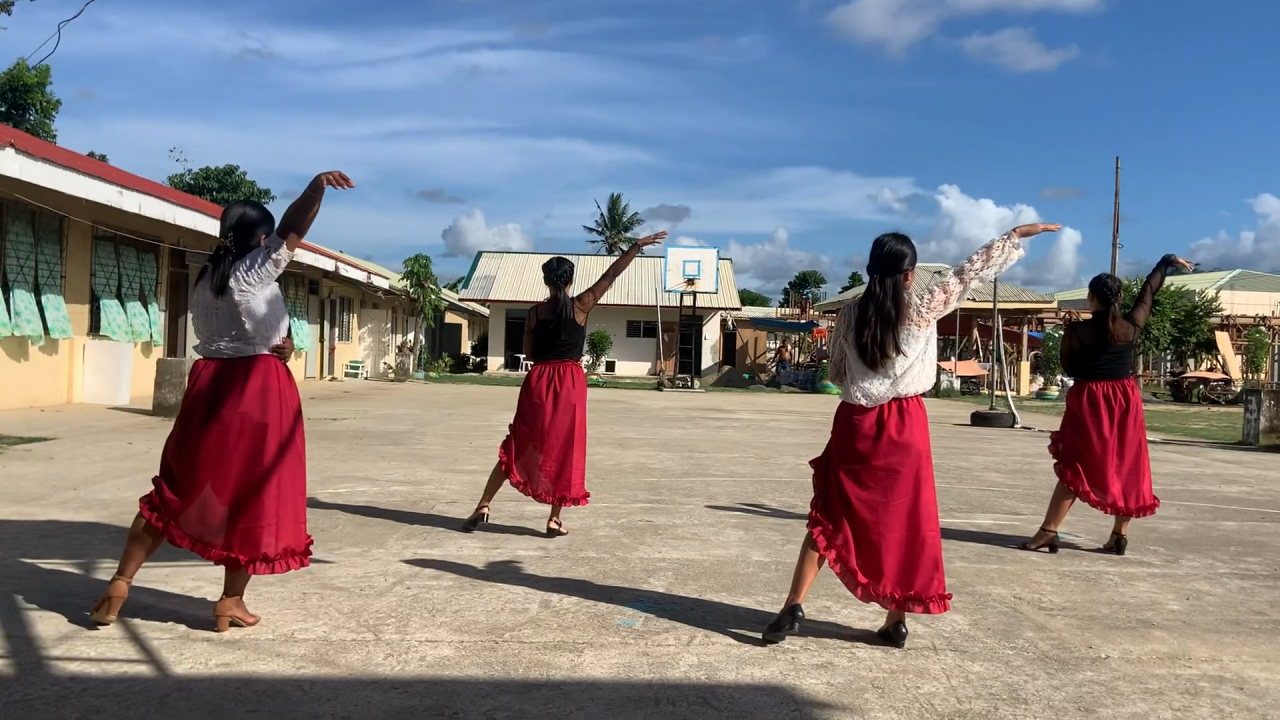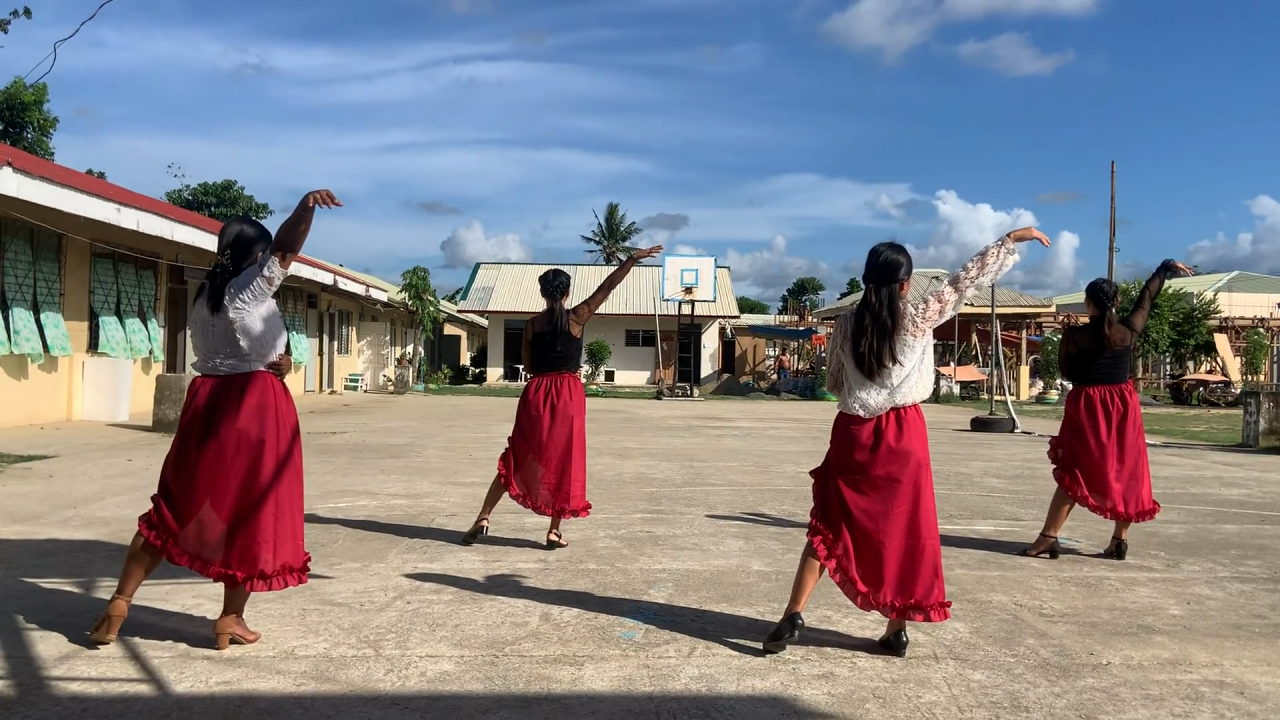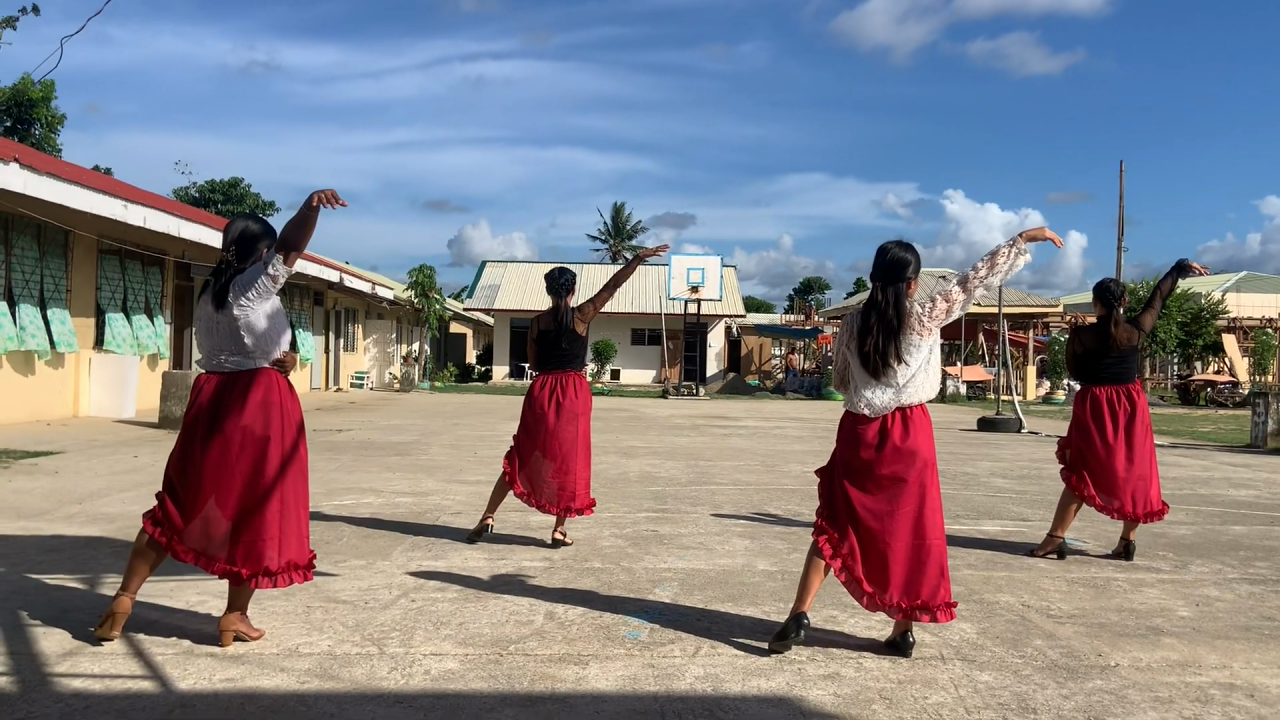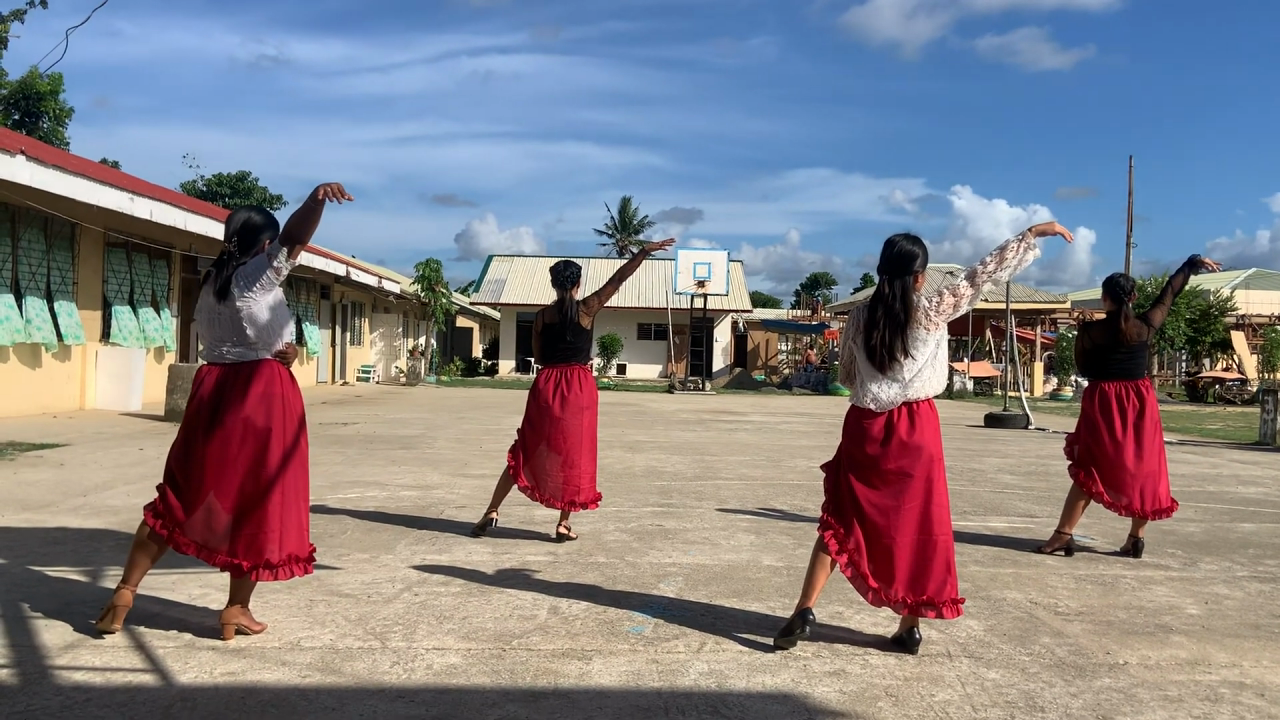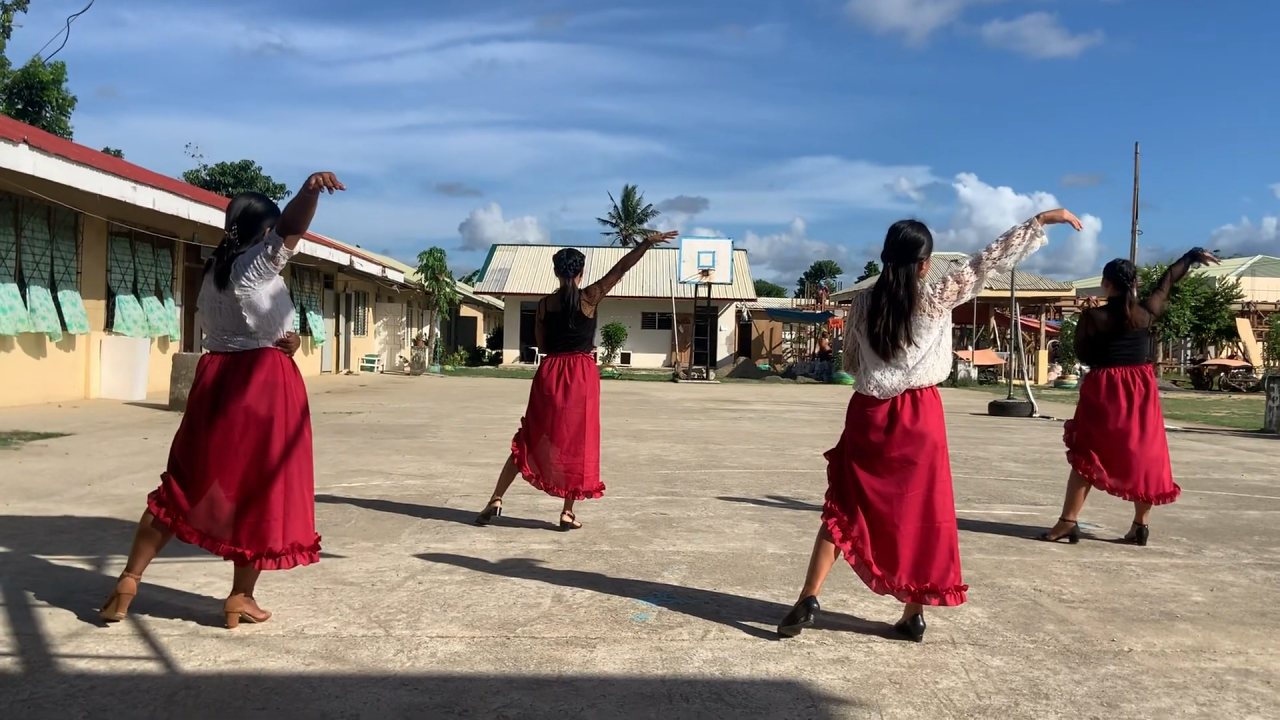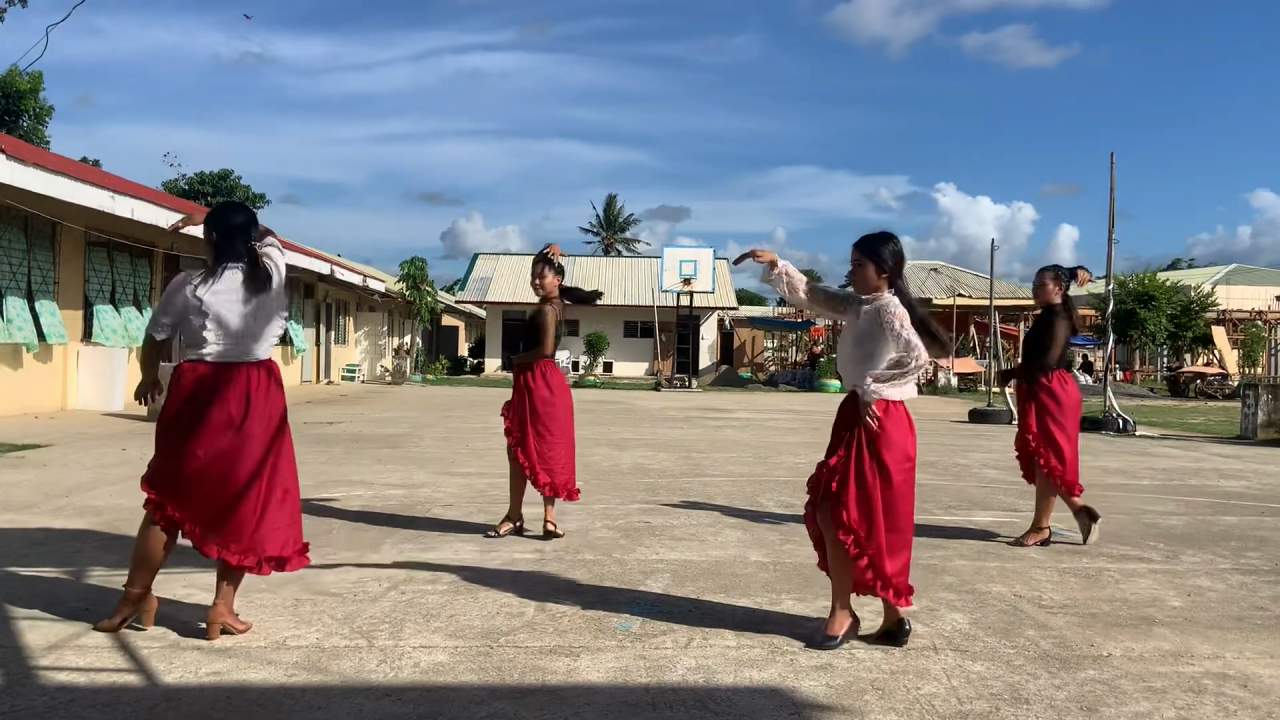
dt=0.7s
person 1, frame 1
left shoulder: (207, 280)
right shoulder: (253, 273)
right elbow: (292, 232)
left wrist: (275, 345)
right wrist: (316, 187)
left hip: (211, 388)
right hip: (257, 391)
left knee: (178, 489)
right knee: (251, 496)
left ankle: (119, 583)
right ankle: (231, 602)
person 1, frame 2
left shoulder: (206, 296)
right shoulder: (249, 289)
right elbow: (286, 250)
left wrist: (274, 362)
right wrist: (305, 207)
left hip: (209, 404)
right hip: (253, 408)
left knee: (177, 508)
right knee: (251, 514)
left ankle: (120, 601)
right ankle: (231, 619)
person 1, frame 3
left shoulder: (210, 292)
right shoulder: (255, 285)
right elbow: (291, 248)
left wrist: (278, 358)
right wrist: (311, 206)
left hip: (214, 401)
right hip: (258, 405)
left knee: (182, 504)
right knee: (255, 510)
left ankle: (124, 598)
right ankle: (235, 616)
person 1, frame 4
left shoulder: (211, 284)
right shoulder: (257, 276)
right elbow: (295, 240)
left wrist: (279, 350)
right wrist: (317, 199)
left hip: (213, 392)
right hip: (259, 396)
left knee: (181, 496)
right knee: (256, 502)
left ankle: (124, 591)
right ankle: (237, 609)
person 1, frame 5
left shoulder: (214, 271)
right shoulder: (257, 264)
right elbow: (291, 228)
left wrist: (281, 337)
right wrist: (310, 189)
left hip: (218, 381)
right hip: (263, 387)
left knee: (185, 486)
right knee: (261, 492)
left ankle: (129, 580)
right ankle: (241, 597)
person 1, frame 6
left shoulder: (189, 285)
right shoulder: (273, 272)
left elbow: (153, 343)
right elbow: (262, 239)
left wrist: (149, 379)
right wrist: (204, 218)
left hip: (200, 394)
right hip: (259, 394)
left knee: (167, 499)
right knee: (243, 502)
left ankle: (137, 598)
right ankle: (223, 605)
person 2, frame 1
left shoulder: (850, 313)
right shoulder: (921, 308)
left elbow: (836, 373)
right elbow: (972, 270)
right wrist: (1018, 234)
left hip: (856, 422)
right hip: (904, 423)
left knee: (830, 518)
right knee: (903, 520)
left ankle: (793, 608)
right ankle: (896, 620)
person 2, frame 2
left shoulder: (847, 323)
right shoulder: (917, 317)
left elbow: (833, 383)
right elbow: (967, 278)
right wrist: (1013, 238)
left hip: (853, 432)
right hip: (902, 433)
left knee: (829, 526)
right knee: (903, 530)
left ankle: (792, 617)
right ankle: (895, 630)
person 2, frame 3
left shoulder: (853, 322)
right shoulder: (923, 316)
left elbow: (839, 381)
right elbow: (976, 279)
right wrist: (1024, 238)
left hip: (860, 431)
right hip: (908, 432)
left knee: (836, 526)
right knee: (908, 530)
left ankle: (798, 617)
right ankle: (902, 631)
person 2, frame 4
left shoulder: (860, 316)
right shoulder: (931, 311)
left elbow: (846, 375)
right elbow: (985, 273)
right wrist: (1033, 233)
left hip: (865, 425)
right hip: (914, 427)
left knee: (841, 521)
right knee: (915, 526)
left ankle: (804, 611)
right ankle: (908, 626)
person 2, frame 5
left shoulder: (863, 302)
right shoulder: (936, 298)
left elbow: (849, 363)
right elbow: (992, 259)
right wrist: (1041, 220)
left hip: (869, 413)
right hip: (918, 414)
left knee: (844, 509)
right knee: (919, 513)
left ankle: (808, 599)
right ankle: (913, 613)
person 2, frame 6
left shoulder: (889, 309)
right shoulder: (854, 304)
left elbow: (915, 356)
right elbow: (808, 295)
left wrist: (870, 389)
right wrist: (773, 263)
left hip: (874, 418)
right hip: (869, 416)
left knee: (835, 511)
right knee: (872, 520)
left ankle: (843, 613)
right ankle: (893, 615)
person 3, frame 1
left shoulder: (535, 312)
right shoulder: (581, 306)
left elbow: (529, 352)
right elbow: (611, 275)
right wrist: (637, 246)
left hip: (539, 381)
right hip: (570, 382)
left knee: (519, 446)
right knee: (564, 451)
left ankle: (483, 506)
right ankle: (554, 520)
person 3, frame 2
left shoulder: (532, 324)
right shoulder: (576, 318)
left elbow: (528, 365)
right elbow: (607, 287)
right wrist: (633, 259)
left hip: (536, 393)
right hip: (568, 394)
left knee: (518, 459)
right knee: (564, 462)
left ankle: (483, 518)
right ankle: (554, 532)
person 3, frame 3
left shoulder: (537, 322)
right shoulder: (581, 316)
left elbow: (533, 364)
right elbow: (613, 285)
right wrist: (638, 258)
left hip: (542, 391)
right hip: (573, 392)
left knee: (523, 457)
right knee: (568, 460)
left ankle: (488, 517)
right ankle: (559, 529)
person 3, frame 4
left shoulder: (542, 316)
right shoulder: (586, 309)
left elbow: (538, 357)
right elbow: (618, 279)
right wrist: (644, 252)
left hip: (546, 385)
right hip: (579, 386)
left knee: (527, 451)
right knee: (573, 454)
left ankle: (492, 511)
right ankle: (563, 524)
person 3, frame 5
left shoulder: (544, 304)
right shoulder: (589, 298)
left elbow: (541, 345)
right elbow: (621, 269)
right wrist: (647, 242)
left hip: (550, 373)
right hip: (581, 375)
left knee: (529, 440)
right knee: (577, 442)
left ankle: (496, 500)
right ankle: (568, 512)
person 3, frame 6
left shoulder: (547, 308)
right shoulder: (553, 302)
left elbow: (545, 350)
right elbow: (544, 262)
left wrist: (519, 360)
right wrist: (551, 251)
left hip: (535, 381)
right hip: (550, 382)
left knee: (521, 450)
right knee: (547, 449)
left ankle: (514, 517)
right ankle: (550, 519)
person 4, frame 1
left shoulder: (1077, 331)
right shoulder: (1131, 326)
left elbow: (1068, 367)
right elbow: (1148, 292)
right wrist: (1168, 262)
left hip: (1089, 403)
right hip: (1125, 401)
left knee: (1075, 468)
right knee: (1125, 468)
left ankle: (1049, 531)
right ankle: (1119, 535)
person 4, frame 2
left shoulder: (1074, 336)
right shoulder: (1129, 330)
left elbow: (1067, 372)
right elbow: (1146, 297)
right wrist: (1167, 267)
left hip: (1086, 407)
right hip: (1123, 406)
left knee: (1074, 473)
right knee: (1125, 472)
left ankle: (1049, 537)
right ankle: (1119, 540)
person 4, frame 3
left shoulder: (1081, 335)
right shoulder: (1136, 330)
left elbow: (1074, 372)
right elbow: (1157, 298)
right wrist: (1181, 267)
left hip: (1094, 408)
right hip: (1130, 407)
left knee: (1081, 474)
right knee: (1133, 473)
left ankle: (1056, 537)
right ankle: (1128, 541)
person 4, frame 4
left shoulder: (1090, 331)
right shoulder: (1146, 326)
left elbow: (1083, 369)
right elbow: (1168, 294)
right wrist: (1193, 263)
left hip: (1103, 404)
right hip: (1140, 403)
left knee: (1088, 471)
right knee: (1142, 469)
left ankle: (1064, 534)
right ankle: (1136, 537)
person 4, frame 5
left shoulder: (1093, 317)
right shoulder: (1147, 312)
left elbow: (1082, 353)
right elbow: (1166, 282)
right wrist: (1193, 255)
left hip: (1104, 389)
right hip: (1140, 387)
left knee: (1086, 456)
right knee: (1143, 455)
left ankle: (1068, 521)
right ankle: (1140, 524)
person 4, frame 6
left shoulder: (1057, 320)
right shoulder: (1050, 313)
left elbow: (1047, 361)
left wrist: (1011, 374)
right wrist: (1077, 273)
left hip: (1050, 392)
right hip: (1041, 393)
left knee: (1045, 459)
right knee: (1045, 460)
left ankle: (1041, 528)
right ankle: (1081, 510)
